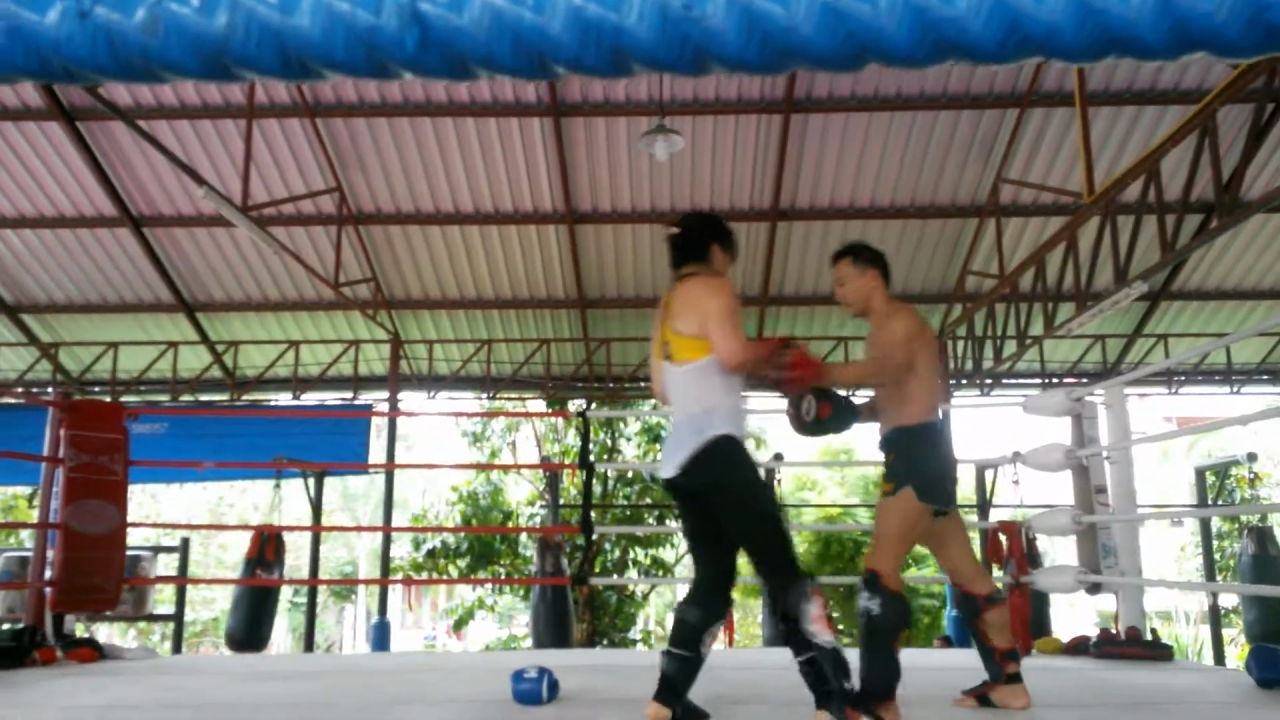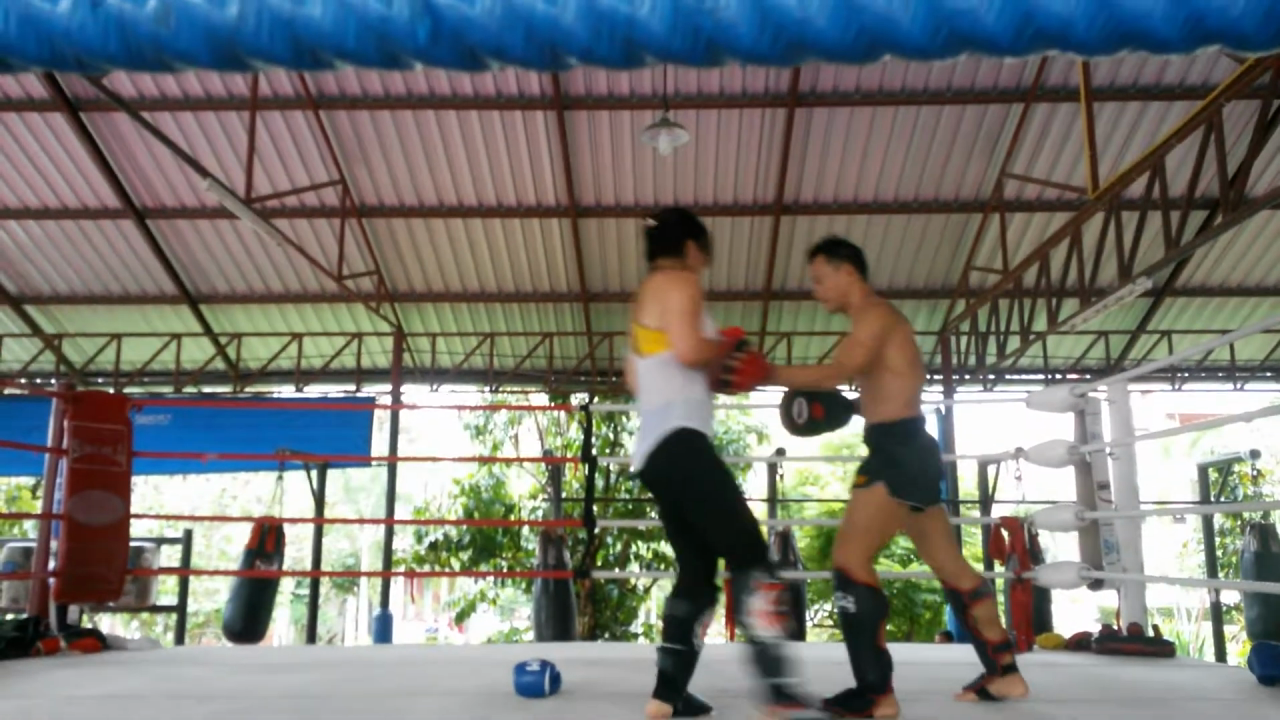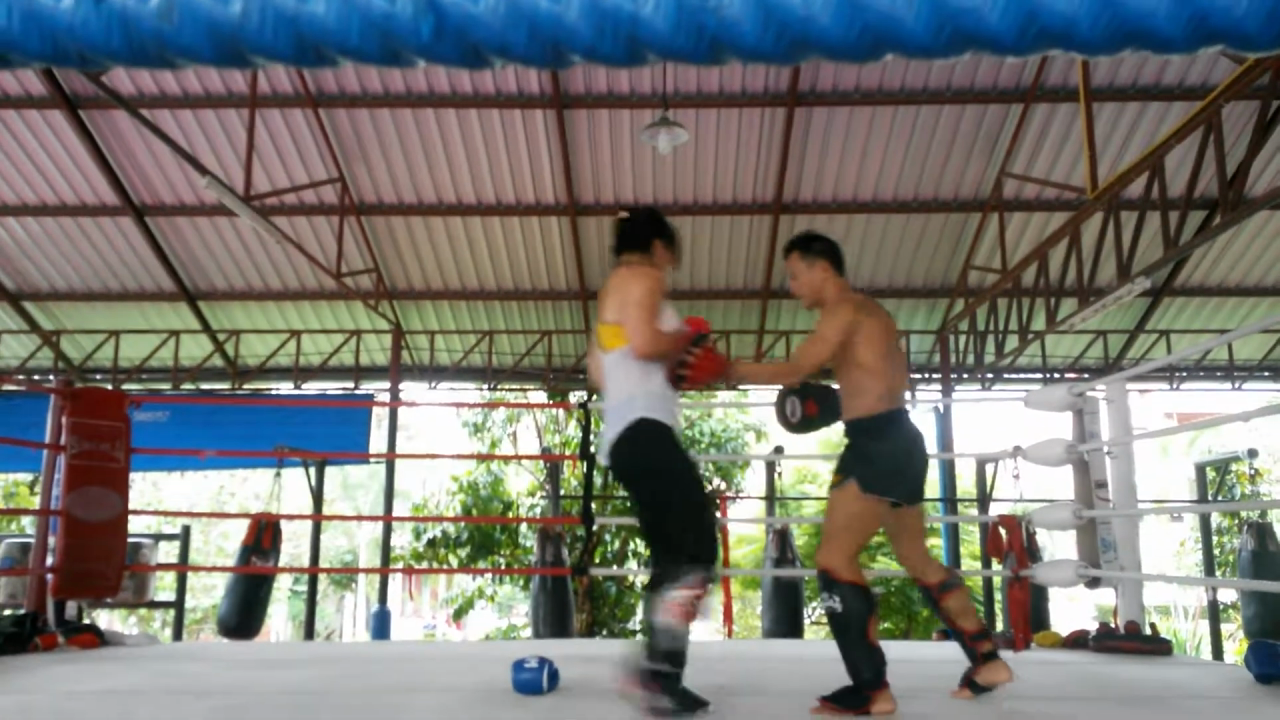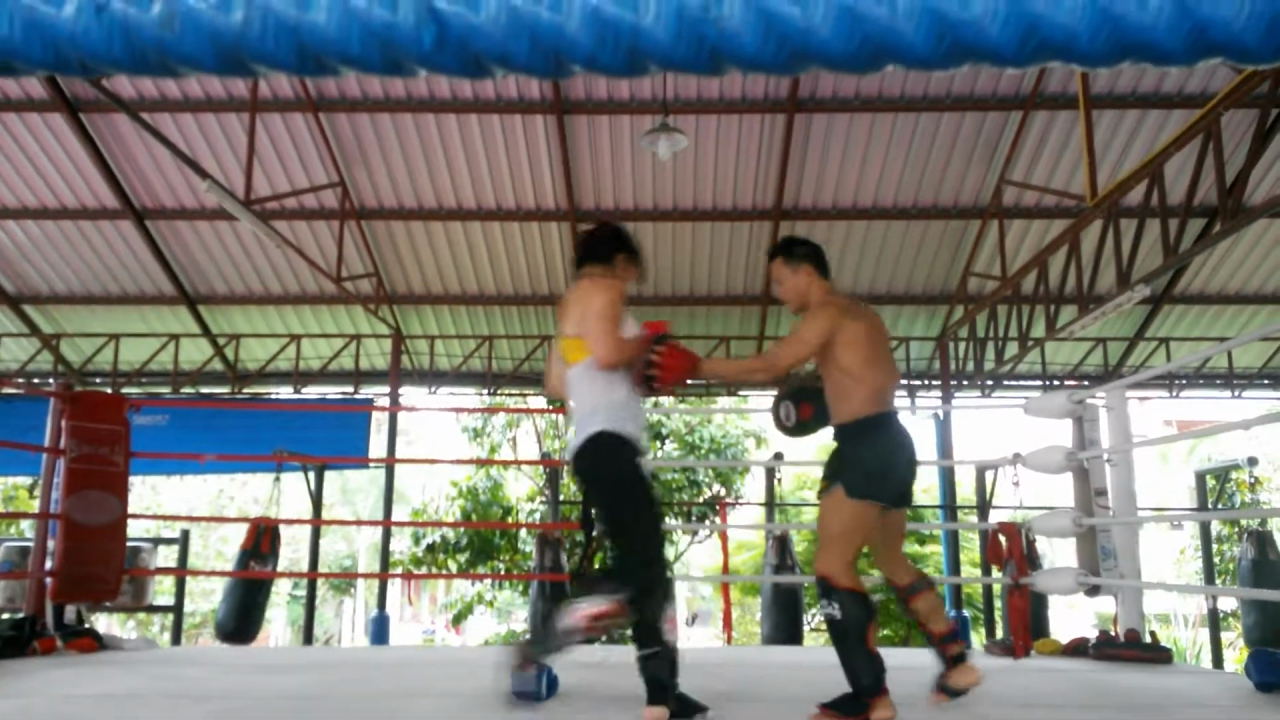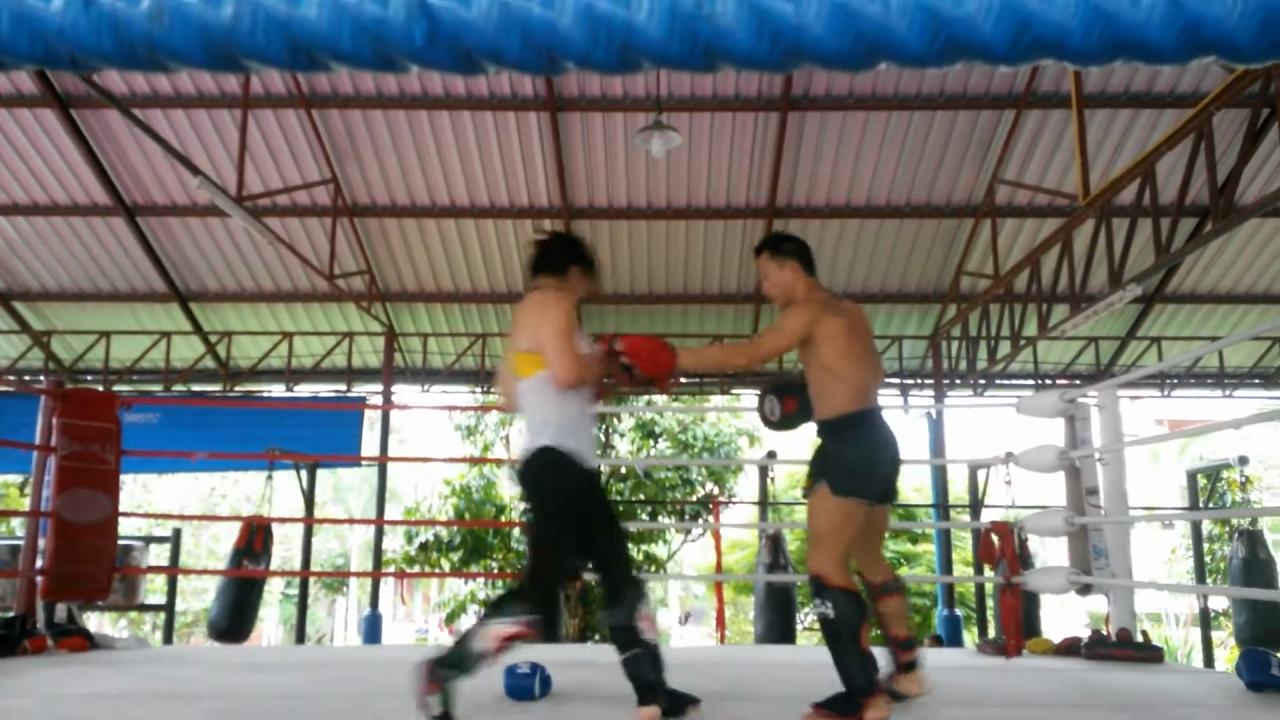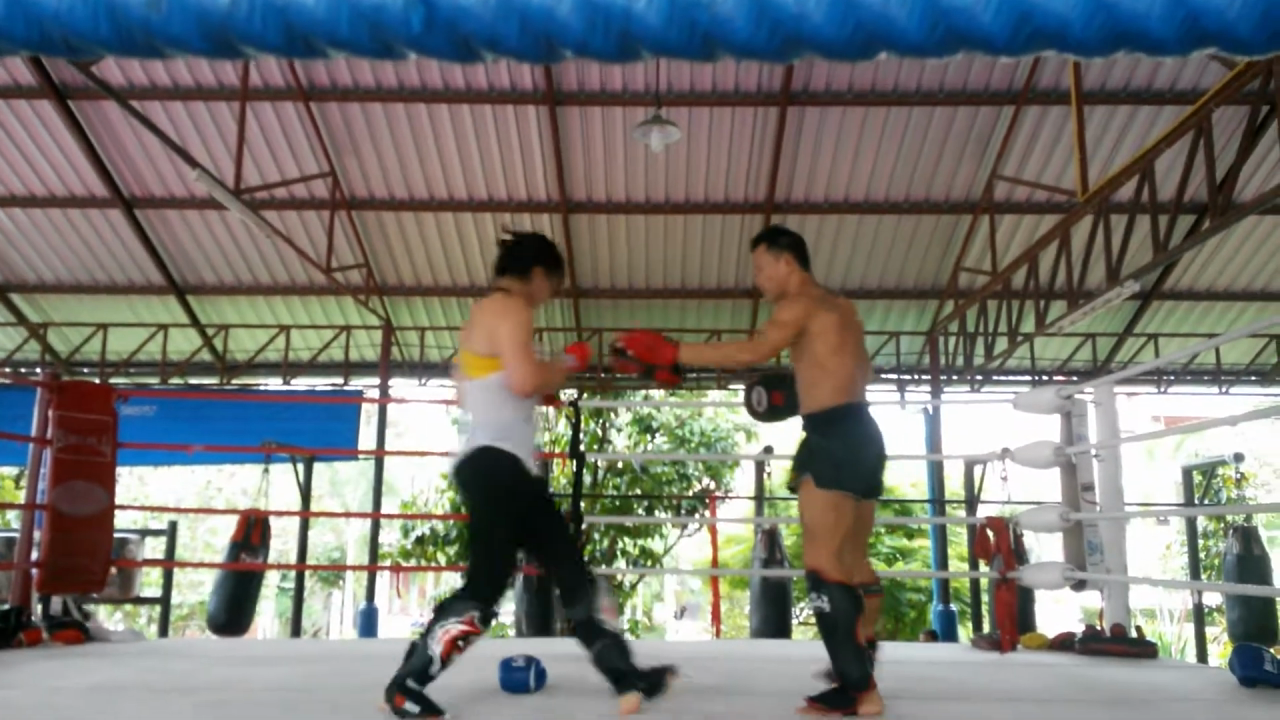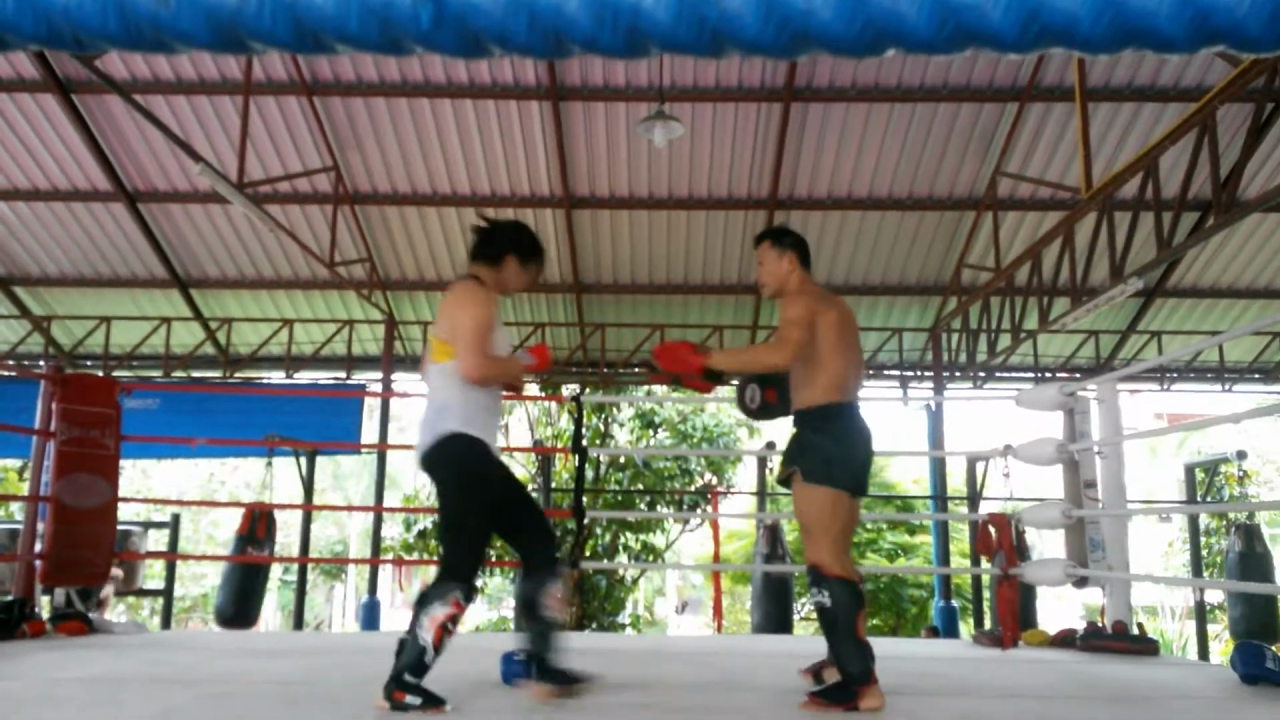
dt=0.1s
person 1, frame 1
left shoulder: (668, 307)
right shoulder: (712, 289)
right elbow: (732, 354)
right wrist: (765, 353)
left hip: (680, 459)
right hip: (714, 450)
left knee: (712, 579)
right knee: (783, 572)
person 1, frame 2
left shoulder: (643, 297)
right shoulder: (678, 282)
right elbow: (689, 350)
left wrist: (714, 367)
right wrist: (727, 346)
left hip: (652, 451)
right hip: (678, 442)
left knee: (696, 573)
right knee: (749, 561)
person 1, frame 3
left shoulder: (612, 293)
right shoulder: (641, 276)
right elbow: (644, 343)
left wrist: (672, 362)
right wrist: (686, 336)
left hip: (629, 437)
right hip: (645, 433)
left knee: (678, 557)
right knee: (696, 553)
right ankle: (656, 669)
person 1, frame 4
left shoulder: (573, 304)
right shoulder: (602, 288)
left elbow: (556, 385)
right elbow: (607, 353)
right wrist: (645, 341)
left hip: (598, 447)
right hip: (607, 445)
left knee: (643, 570)
right knee: (640, 571)
right ankle: (535, 654)
person 1, frame 5
left shoulder: (526, 318)
right shoulder: (554, 304)
left elbow: (511, 395)
right elbow: (568, 372)
right wrist: (602, 360)
left hip: (569, 466)
right hip: (557, 464)
left knee: (621, 577)
right knee: (540, 590)
right ankle: (443, 670)
person 1, frame 6
left shoulder: (479, 317)
right shoulder: (511, 307)
left elbow: (466, 393)
right elbow: (527, 380)
left wrist: (551, 375)
right wrist: (568, 365)
left hip: (502, 464)
right hip: (494, 462)
left knee: (572, 572)
right knee: (484, 587)
left ankle: (627, 678)
person 1, frame 7
left shoulder: (463, 301)
right shoulder: (476, 296)
left elbow: (439, 372)
right elbow: (473, 369)
left wrist: (509, 374)
right wrist: (527, 364)
left hip: (469, 449)
right hip: (458, 446)
left knee: (541, 547)
right knee: (459, 571)
left ankle: (546, 668)
right ankle: (403, 684)
person 2, frame 1
left shoulder: (904, 322)
right shoulder: (887, 329)
left elbow: (883, 371)
left wrist: (821, 374)
right wrist: (848, 413)
left hip: (918, 454)
right hip: (919, 456)
left knee: (880, 566)
right knee: (964, 569)
right ankle: (1007, 681)
person 2, frame 2
left shoulder: (874, 316)
right shoulder: (875, 325)
left elbow: (837, 371)
left wrist: (765, 372)
left hip: (898, 451)
right hip: (905, 451)
left knee: (849, 560)
right knee: (949, 564)
right ankle: (1004, 672)
person 2, frame 3
left shoulder: (844, 314)
right shoulder: (868, 312)
left elbow: (795, 369)
left wrist: (725, 369)
right wrist: (838, 401)
left hip: (879, 445)
right hip: (899, 441)
left knee: (833, 562)
right knee: (917, 559)
right ankle: (986, 660)
person 2, frame 4
left shoulder: (826, 316)
right shoulder: (862, 315)
left elbow: (768, 367)
left wrist: (694, 366)
right wrist: (821, 402)
left hip: (865, 448)
right hip: (888, 444)
left knee: (834, 569)
right knee: (893, 562)
right ankle: (956, 662)
person 2, frame 5
left shoulder: (807, 312)
right shoulder: (848, 312)
left elbow: (750, 354)
left wrist: (669, 360)
left hip: (848, 447)
right hip: (873, 440)
left knee: (826, 569)
right knee: (869, 563)
right ankle: (906, 669)
person 2, frame 6
left shoulder: (802, 307)
right shoulder: (841, 309)
left elbow: (754, 352)
left wrist: (670, 354)
right wrist: (801, 392)
left hip: (835, 439)
right hip: (857, 434)
left knee: (823, 562)
right knee: (851, 558)
right ankle: (856, 669)
person 2, frame 7
left shoulder: (802, 303)
right shoulder: (838, 309)
left elbow: (780, 354)
left wrist: (703, 360)
right wrist: (789, 393)
left hip: (827, 434)
right hip: (845, 431)
left knee: (821, 560)
right knee: (835, 556)
left ankle: (860, 683)
right ankle: (844, 664)
